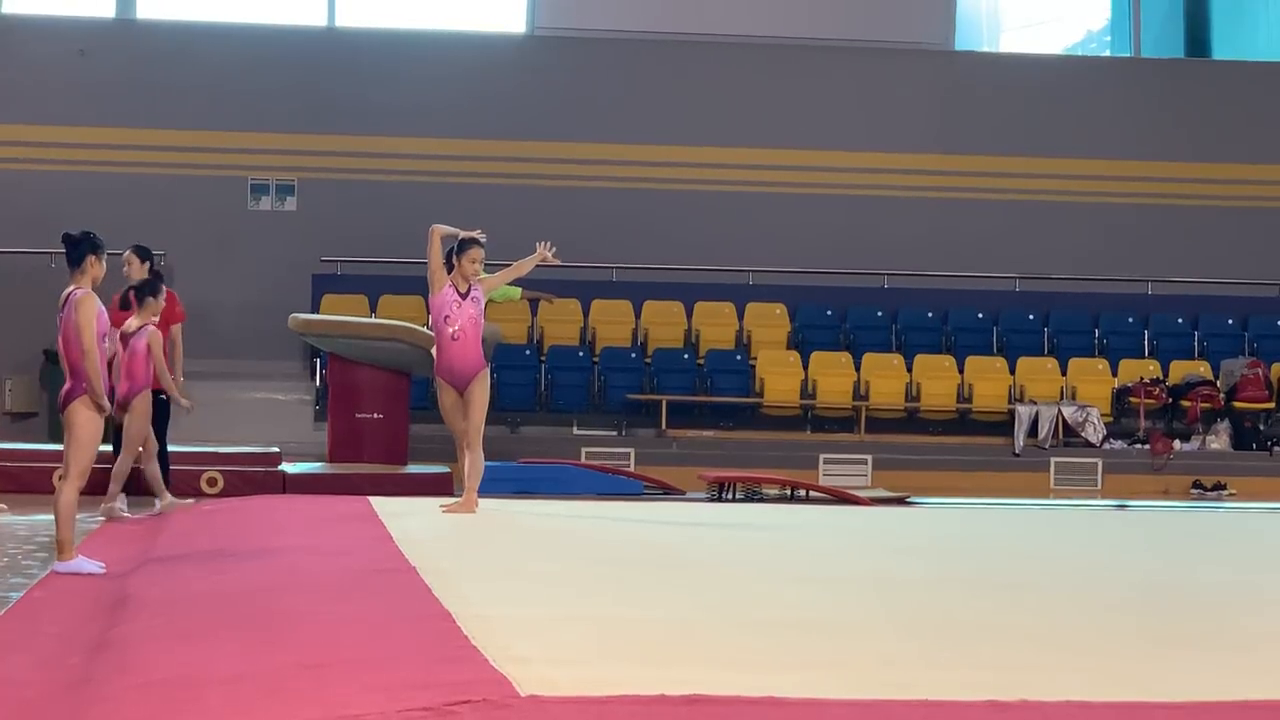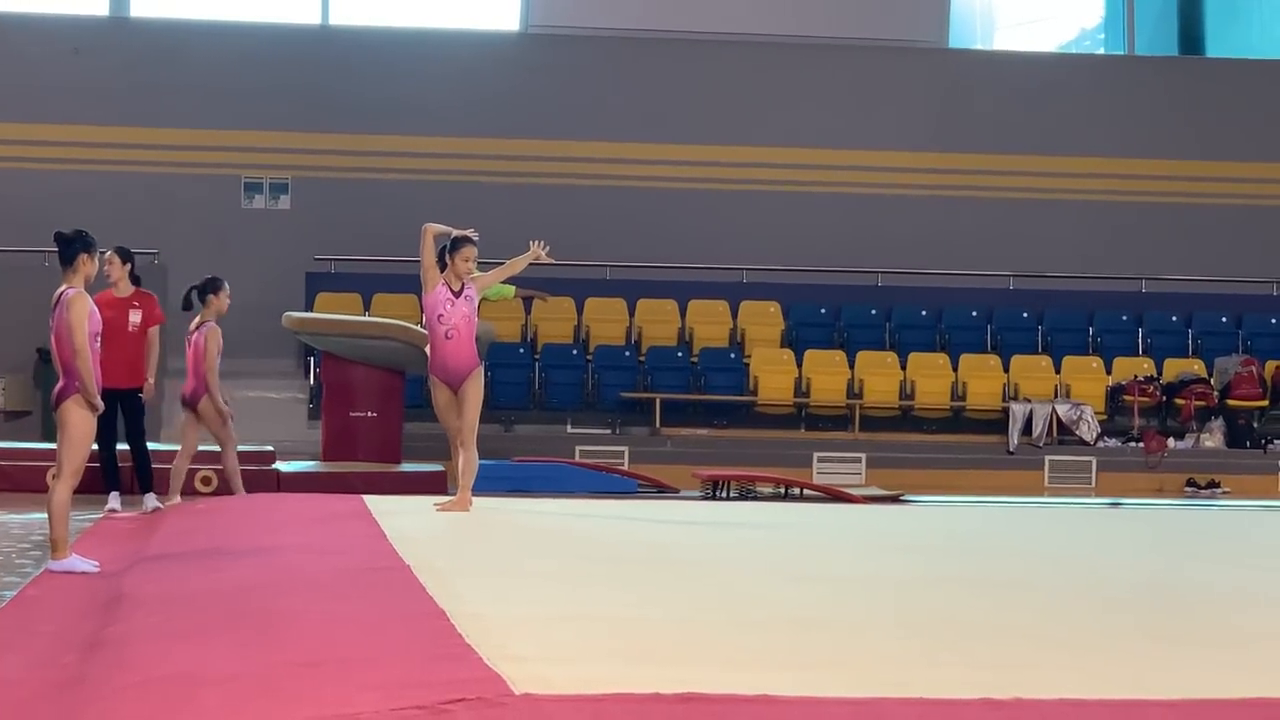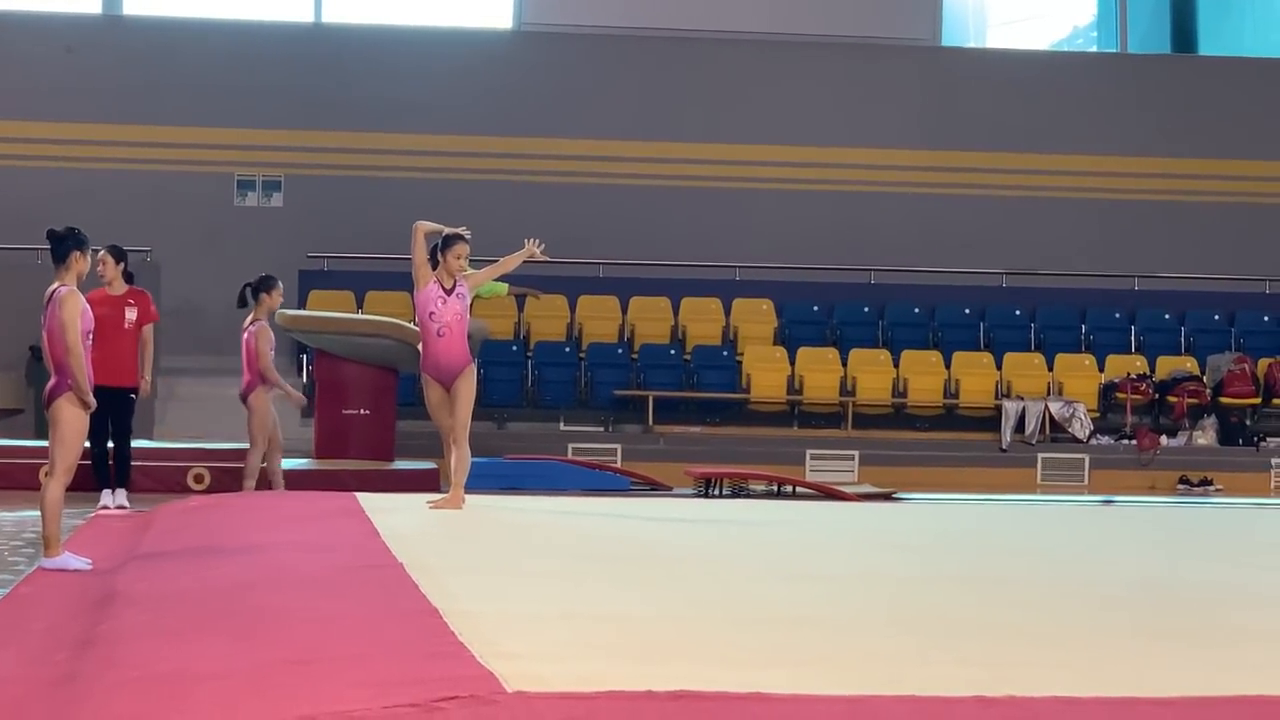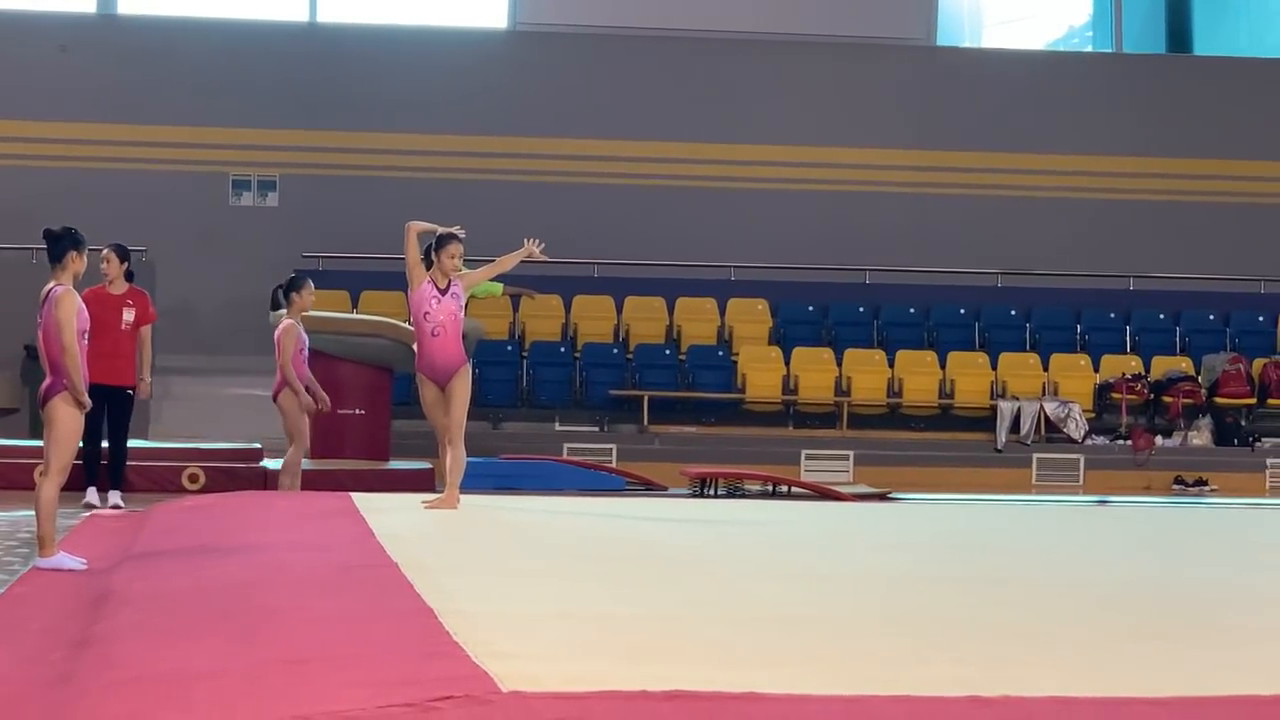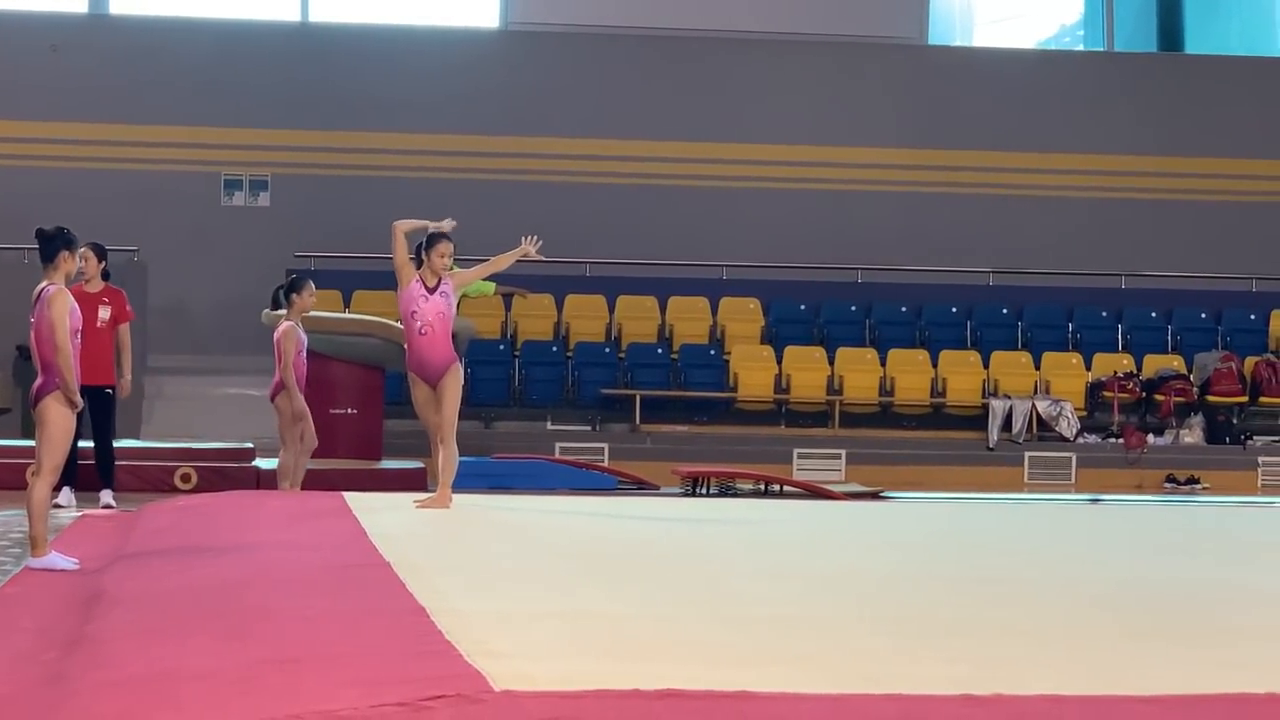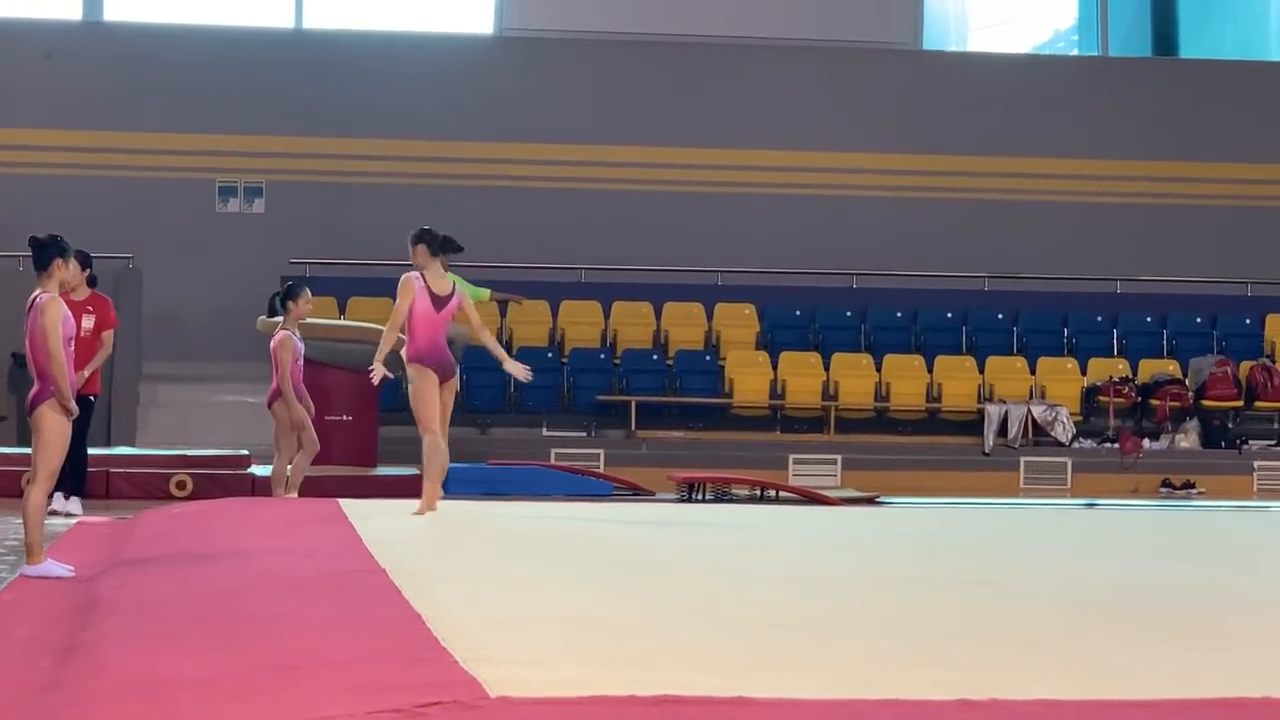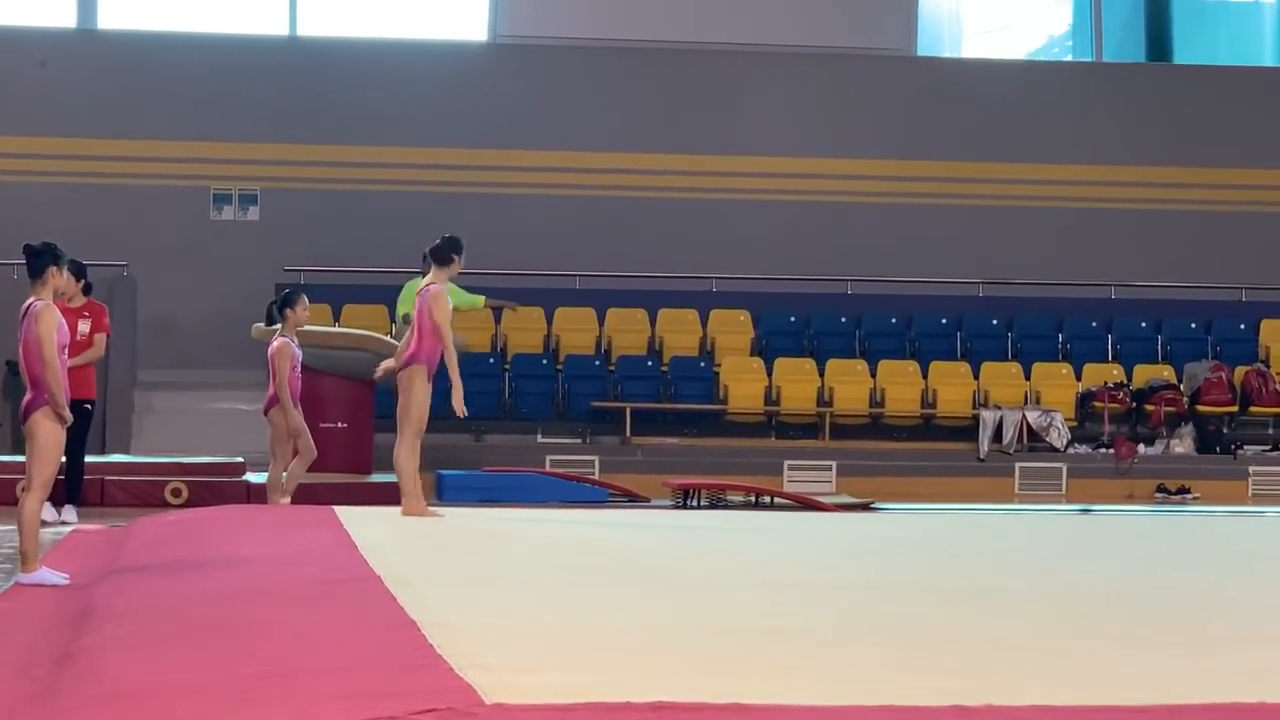
dt=0.5s
person 1, frame 1
left shoulder: (68, 297)
right shoulder: (86, 298)
left elbow: (66, 349)
right elbow: (89, 351)
right wrist: (101, 398)
left hip: (74, 394)
right hip: (85, 397)
left knee: (71, 479)
right knee: (73, 479)
left ankle: (68, 553)
right ankle: (66, 556)
person 1, frame 2
left shoulder: (61, 296)
right shoulder: (78, 298)
left elbow: (59, 348)
right elbow: (81, 351)
right wrist: (93, 396)
left hip: (68, 393)
right hip: (78, 396)
left knee: (65, 478)
right knee: (67, 478)
left ankle: (62, 551)
right ankle: (59, 555)
person 1, frame 3
left shoulder: (53, 294)
right shoulder: (70, 295)
right elbow: (73, 349)
right wrist: (86, 394)
left hip: (60, 391)
right hip: (70, 394)
left knee: (58, 475)
right knee: (59, 476)
left ankle: (55, 549)
right ankle: (52, 552)
person 1, frame 4
left shoulder: (48, 293)
right shoulder: (67, 295)
left elbow: (45, 344)
right elbow: (69, 349)
right wrist: (81, 394)
left hip: (54, 391)
right hip: (65, 394)
left knee: (52, 475)
right knee: (54, 475)
left ankle: (49, 549)
right ankle: (47, 552)
person 1, frame 5
left shoulder: (41, 292)
right shoulder: (59, 294)
left elbow: (38, 343)
right elbow: (62, 348)
right wrist: (73, 393)
left hip: (46, 389)
right hip: (57, 393)
left knee: (44, 475)
right knee: (46, 475)
left ankle: (41, 549)
right ankle: (39, 552)
person 1, frame 6
left shoulder: (35, 300)
right shoulder: (52, 302)
left elbow: (34, 351)
right elbow: (55, 355)
right wrist: (68, 400)
left hip: (42, 398)
right hip: (52, 401)
left knee: (39, 482)
right knee: (42, 482)
left ankle: (36, 556)
right ankle: (34, 559)
person 1, frame 7
left shoulder: (29, 308)
right shoulder: (46, 310)
left elbow: (26, 360)
right elbow: (50, 363)
right wrist: (62, 408)
left hip: (35, 405)
right hip: (46, 408)
left knee: (34, 490)
right knee: (37, 490)
left ankle: (31, 564)
right ankle: (29, 567)
person 2, frame 1
left shoulder: (481, 287)
right shoulder: (439, 282)
left elbow: (515, 271)
right elbow: (435, 232)
left wrist: (539, 256)
right wrist: (462, 234)
left hip: (476, 373)
right hip: (446, 375)
left knee: (473, 439)
right knee: (460, 440)
left ankle: (469, 498)
right ankle: (467, 495)
person 2, frame 2
left shoulder: (474, 286)
right shoulder: (433, 282)
left elbow: (508, 270)
right elbow: (428, 230)
left wrist: (532, 255)
right wrist: (455, 233)
left hip: (470, 371)
right hip: (440, 373)
left knee: (467, 437)
right knee: (454, 438)
left ankle: (464, 497)
right ankle: (461, 494)
person 2, frame 3
left shoulder: (467, 283)
right shoulder: (424, 279)
left elbow: (501, 267)
right elbow: (419, 228)
left wrist: (527, 253)
right wrist: (447, 230)
left hip: (462, 368)
right hip: (432, 371)
left knee: (459, 435)
right knee: (447, 437)
left ankle: (456, 494)
right ankle: (453, 491)
person 2, frame 4
left shoulder: (461, 283)
right shoulder: (418, 279)
left elbow: (498, 266)
right elbow: (411, 228)
left wrist: (526, 252)
right wrist: (439, 230)
left hip: (456, 368)
right hip: (427, 370)
left knee: (455, 435)
right knee: (442, 436)
left ankle: (451, 494)
right ankle: (447, 492)
person 2, frame 5
left shoulder: (452, 282)
right shoulder: (407, 278)
left elbow: (491, 266)
right elbow: (398, 228)
left wrist: (521, 251)
right wrist: (430, 225)
left hip: (447, 367)
right hip: (418, 370)
left knee: (446, 435)
right knee: (434, 435)
left ankle: (444, 493)
right ankle: (440, 491)
person 2, frame 6
left shoulder: (410, 281)
right shoulder: (457, 287)
left elbow: (395, 325)
right elbow: (479, 328)
left wrist: (378, 361)
right wrist: (506, 360)
left hip: (421, 364)
right hip: (447, 363)
left knee: (430, 432)
right knee: (438, 434)
left ankle: (431, 494)
right ankle: (432, 495)
person 2, frame 7
left shoulder: (425, 287)
right shoulder: (438, 293)
right elbow: (447, 343)
left wrist: (395, 359)
right wrist: (457, 386)
left hip: (410, 364)
right hip: (418, 368)
left knee: (412, 435)
right knee: (407, 437)
left ankle: (414, 499)
right ankle: (411, 502)
person 3, frame 1
left shoulder: (167, 298)
right shoulder: (119, 300)
left elbow: (176, 340)
left wrist: (178, 376)
left hip: (156, 382)
left knee: (157, 442)
right knee: (121, 440)
left ankle: (161, 497)
right ankle: (120, 496)
person 3, frame 2
left shoulder: (147, 300)
right shoulder: (99, 301)
left elbow: (153, 343)
left wrist: (150, 378)
left hip: (133, 383)
right hip: (103, 382)
left knee: (136, 440)
right knee: (105, 441)
left ankle: (149, 495)
right ankle: (113, 495)
person 3, frame 3
left shoulder: (141, 298)
right shoulder: (92, 299)
left elbow: (147, 340)
left wrist: (146, 376)
left hip: (127, 381)
right hip: (96, 380)
left knee: (122, 438)
right knee: (97, 438)
left ankle: (120, 491)
right ankle: (105, 491)
person 3, frame 4
left shoulder: (140, 298)
right shoulder: (90, 296)
left elbow: (145, 341)
left wrist: (145, 377)
left hip: (124, 380)
right hip: (92, 377)
left knee: (118, 437)
right knee: (91, 435)
left ankle: (115, 491)
right ankle: (92, 489)
person 3, frame 5
left shoulder: (116, 296)
right shoulder: (69, 295)
left elbow: (124, 339)
left wrist: (126, 375)
left hip: (103, 379)
left knee: (103, 436)
right knee: (69, 435)
left ankle: (107, 491)
right ankle: (67, 489)
person 3, frame 6
left shoulder: (102, 303)
left elbow: (107, 346)
left wrist: (85, 373)
left hip: (85, 386)
left knee: (77, 441)
left ankle: (75, 498)
right ankle: (58, 494)
person 3, frame 7
left shoulder: (97, 310)
left elbow: (99, 350)
left wrist: (66, 363)
left hip: (82, 393)
left knee: (75, 451)
left ankle: (70, 506)
right ankle: (46, 503)
person 4, frame 1
left shoulder: (125, 328)
right shoulder: (152, 333)
left elbow: (118, 366)
right elbow: (161, 372)
left wrist: (118, 401)
right wrist: (178, 398)
left hip: (124, 393)
right hip: (139, 395)
left knee: (151, 448)
right knee: (129, 452)
left ankle: (165, 499)
right ankle: (110, 503)
person 4, frame 2
left shoulder: (194, 327)
right shoulder: (212, 330)
right elbow: (210, 371)
left wrist: (218, 398)
right wrist: (220, 402)
left hip: (190, 393)
right hip: (203, 395)
left knee: (187, 450)
right knee: (229, 444)
left ankle: (172, 498)
right ankle: (240, 497)
person 4, frame 3
left shoulder: (250, 323)
right shoulder: (262, 328)
right elbow: (266, 367)
right wrist: (290, 391)
left hip: (255, 389)
right hip: (258, 391)
left knee: (276, 444)
right knee: (258, 446)
left ankle: (279, 493)
person 4, frame 4
left shoulder: (295, 325)
right shoulder: (289, 326)
right elbow: (285, 364)
left wrist: (318, 391)
right wrist: (302, 394)
left hip: (295, 391)
right hip: (288, 391)
left knee: (299, 446)
right knee: (299, 445)
right ankle: (284, 493)
person 4, frame 5
left shoulder: (295, 326)
right shoulder: (289, 328)
right elbow: (286, 367)
right wrist: (296, 399)
left hip: (293, 393)
right hip: (286, 393)
left knee: (309, 443)
right knee: (290, 447)
left ankle: (294, 491)
person 4, frame 6
left shoulder: (293, 333)
right shoulder: (285, 337)
right elbow: (283, 376)
left wrist: (306, 399)
right wrist: (294, 408)
left hip: (292, 399)
right hip: (284, 400)
left knee: (311, 446)
right knee: (285, 454)
left ankle: (291, 492)
right ankle: (279, 500)
person 4, frame 7
left shoulder: (291, 340)
right shoulder: (283, 344)
right elbow: (281, 383)
left wrist: (296, 410)
right wrist: (291, 416)
left hip: (288, 405)
right hip: (280, 407)
left knee: (308, 453)
right knee: (280, 461)
left ankle: (284, 498)
right ankle: (274, 507)
